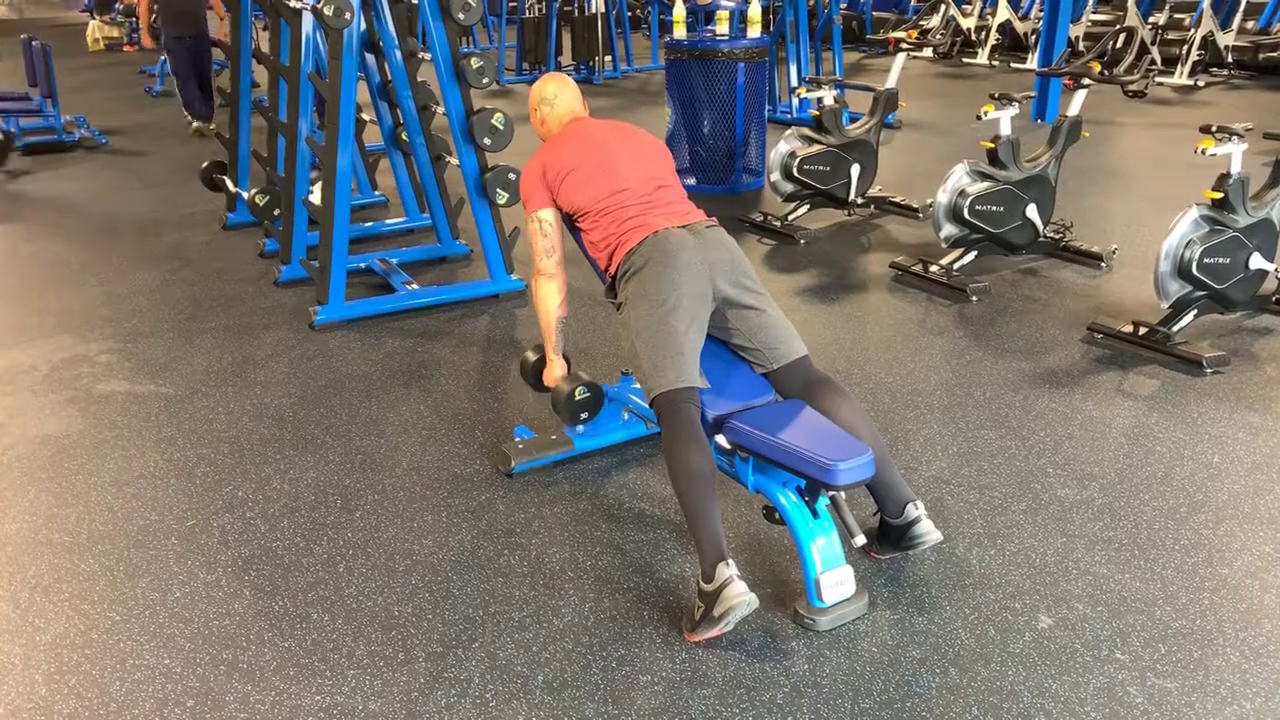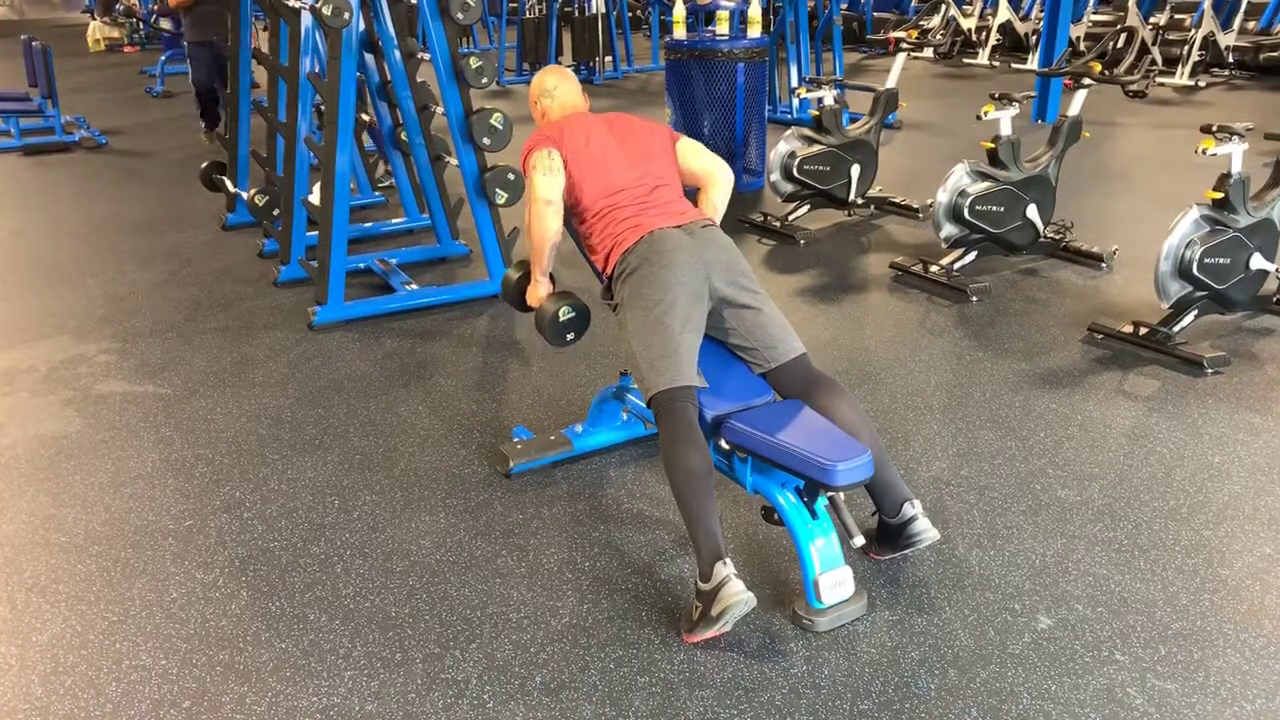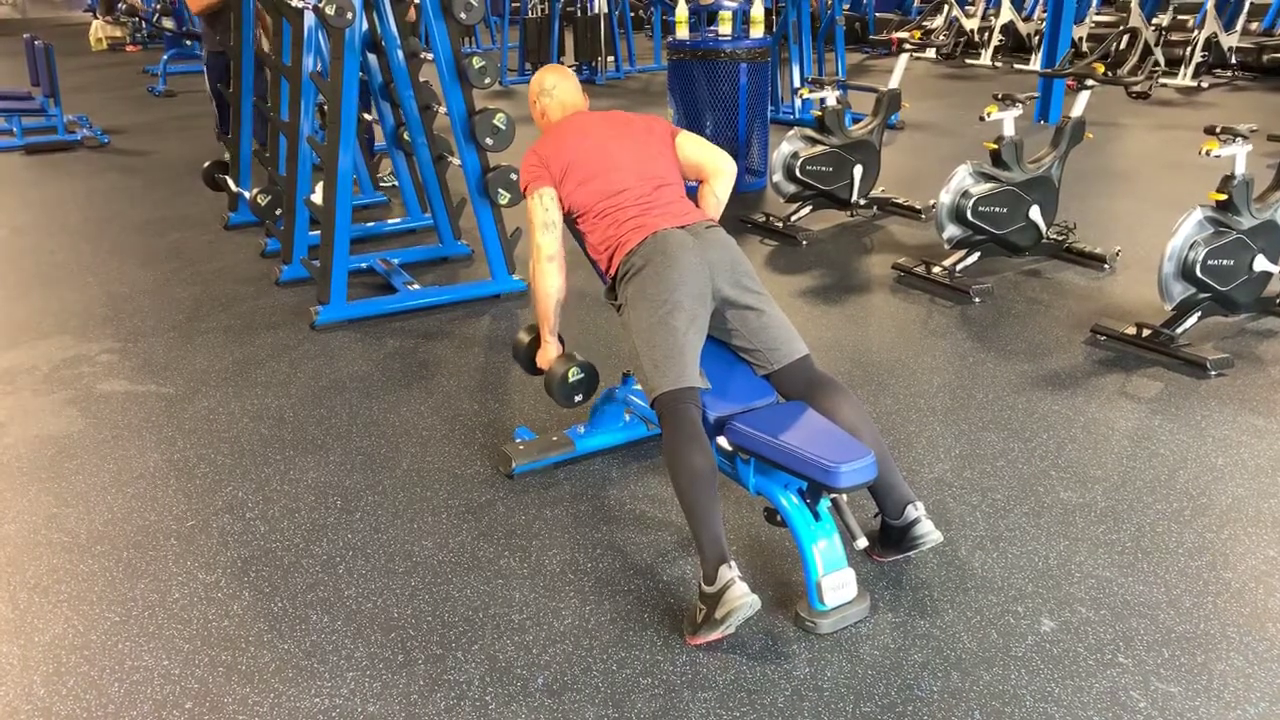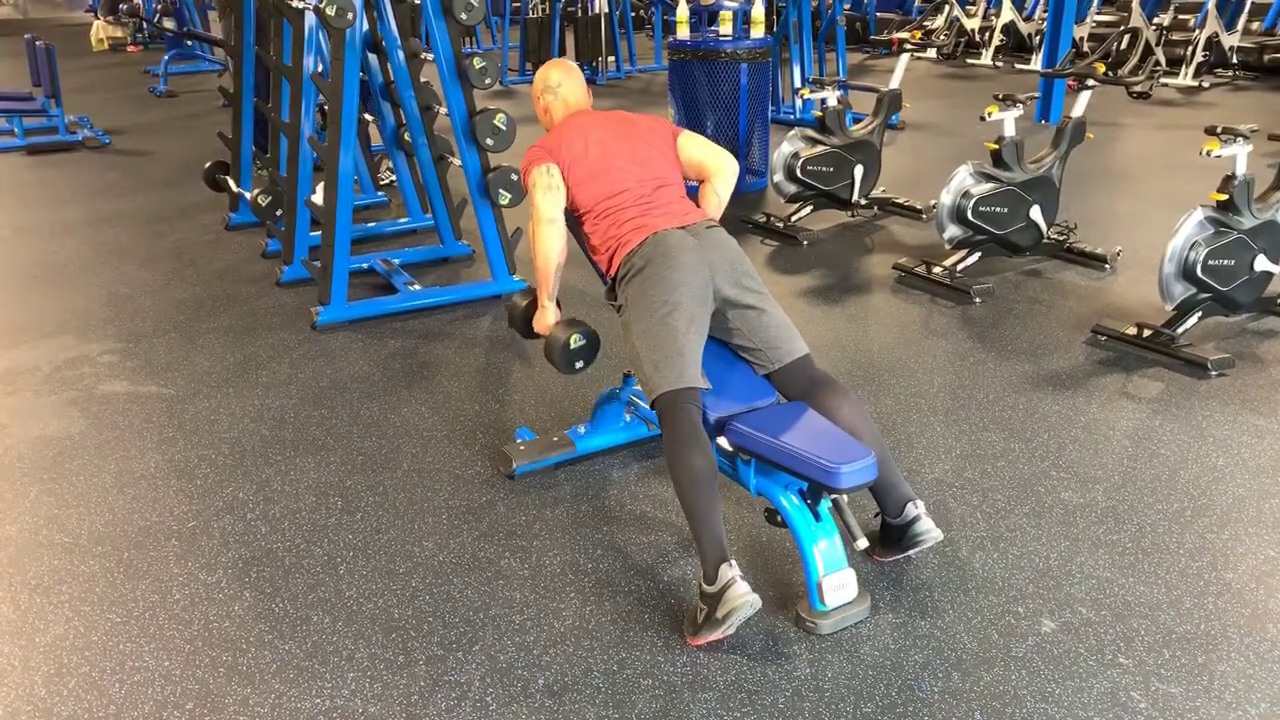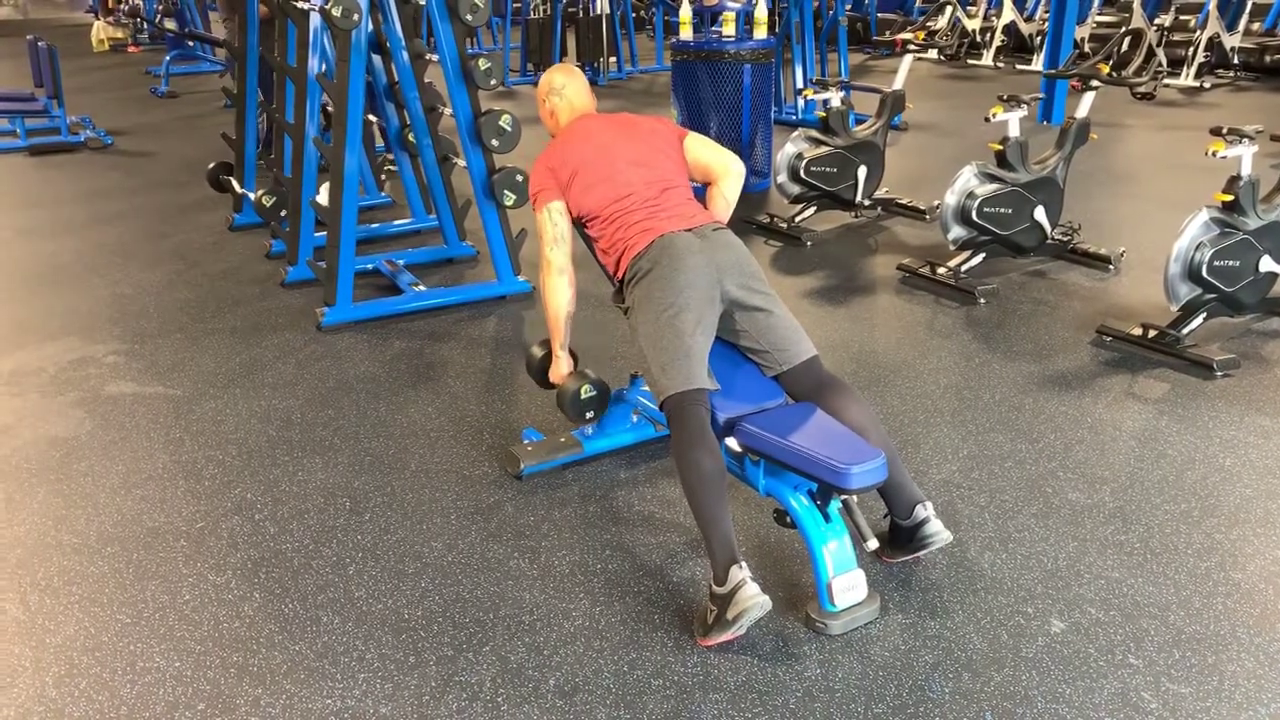
dt=1s
person 1, frame 1
left shoulder: (540, 166)
right shoulder: (640, 135)
left elbow: (549, 273)
left wrist: (554, 357)
left hip: (652, 260)
right hip: (715, 240)
left knee: (677, 407)
right knee: (804, 377)
left ankle: (720, 577)
right ankle: (903, 512)
person 1, frame 2
left shoulder: (546, 139)
right shoulder: (643, 126)
left elbow: (547, 198)
right elbow: (719, 176)
left wrist: (540, 279)
left hip: (647, 260)
right hip: (712, 243)
left knee: (674, 407)
right knee: (802, 376)
left ankle: (717, 576)
right ankle: (901, 511)
person 1, frame 3
left shoulder: (541, 154)
right shoulder: (645, 122)
left elbow: (548, 256)
right elbow: (721, 167)
left wrist: (549, 337)
left hip: (649, 262)
right hip: (713, 242)
left knee: (678, 408)
right knee: (804, 376)
left ankle: (720, 579)
right ankle: (903, 512)
person 1, frame 4
left shoulder: (546, 149)
right shoulder: (648, 123)
left elbow: (549, 213)
right elbow: (723, 168)
left wrist: (546, 302)
left hip: (650, 262)
right hip: (715, 243)
left knee: (679, 409)
right knee: (804, 376)
left ankle: (721, 578)
right ankle: (903, 511)
person 1, frame 5
left shoulder: (550, 164)
right shoulder: (653, 124)
left elbow: (558, 266)
right elbow: (729, 170)
left wrist: (560, 352)
left hip: (658, 265)
right hip: (721, 245)
left knee: (687, 411)
right knee: (812, 377)
left ankle: (731, 580)
right ankle: (912, 513)
